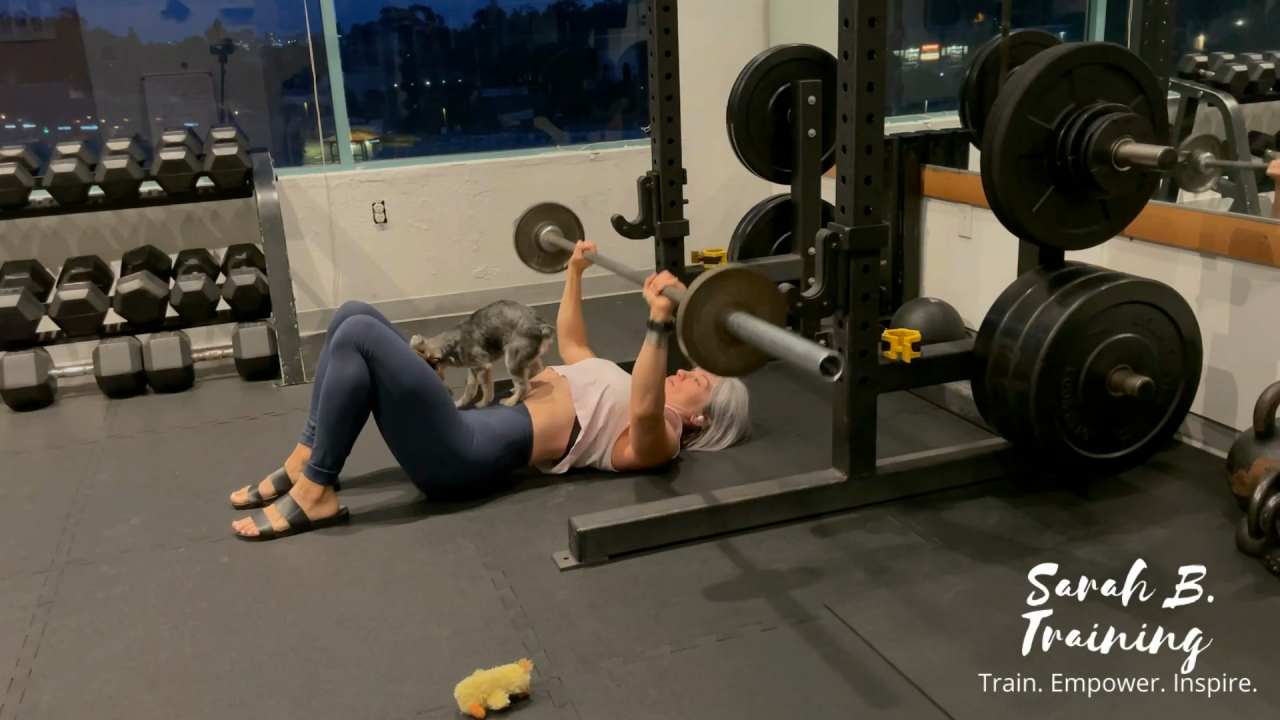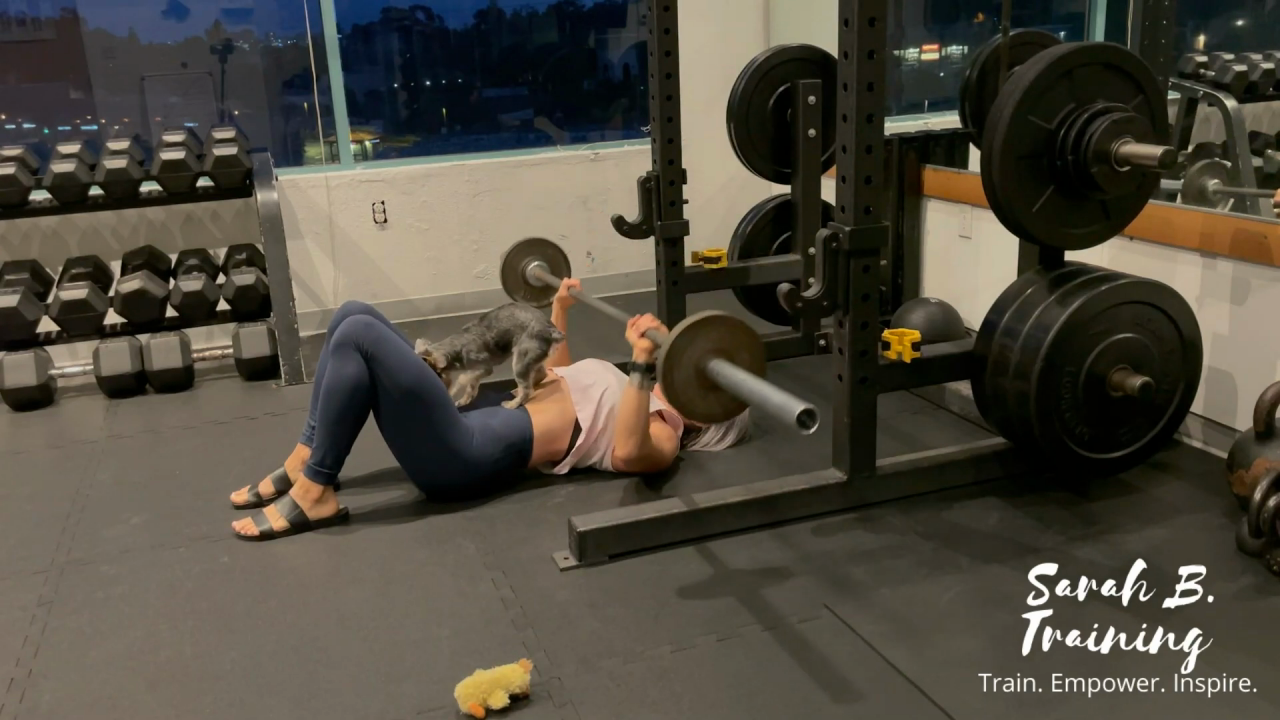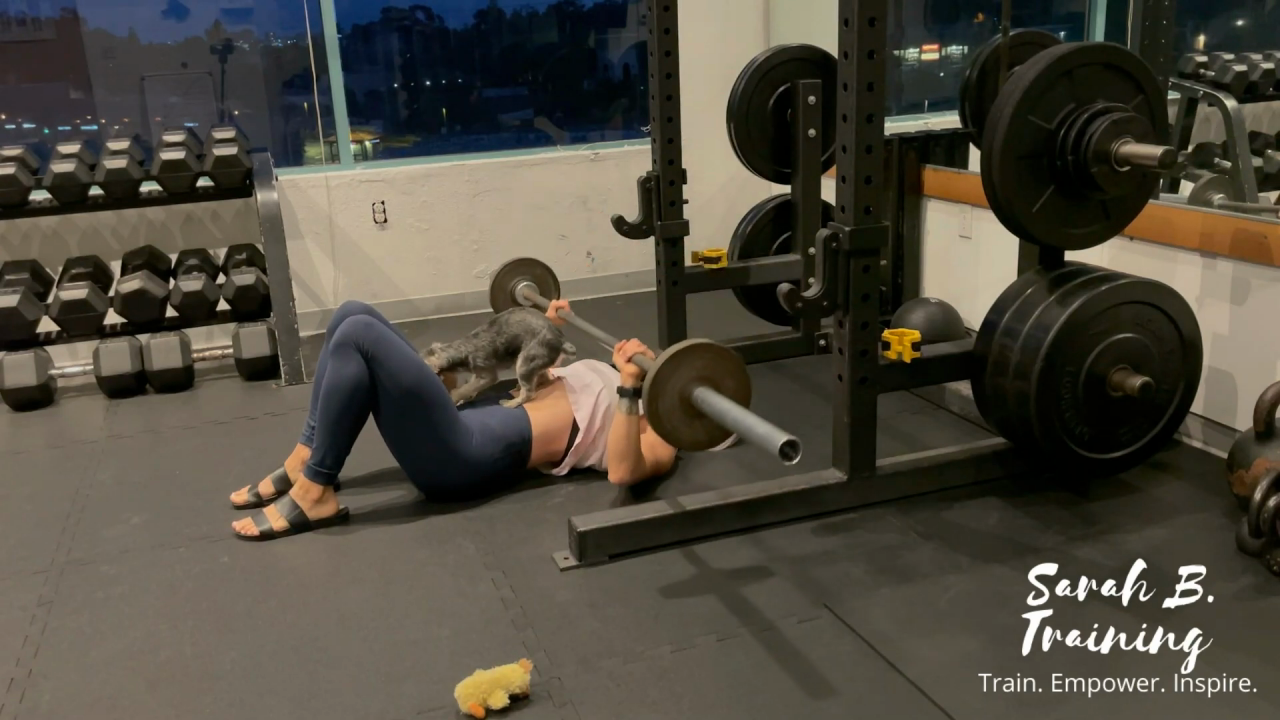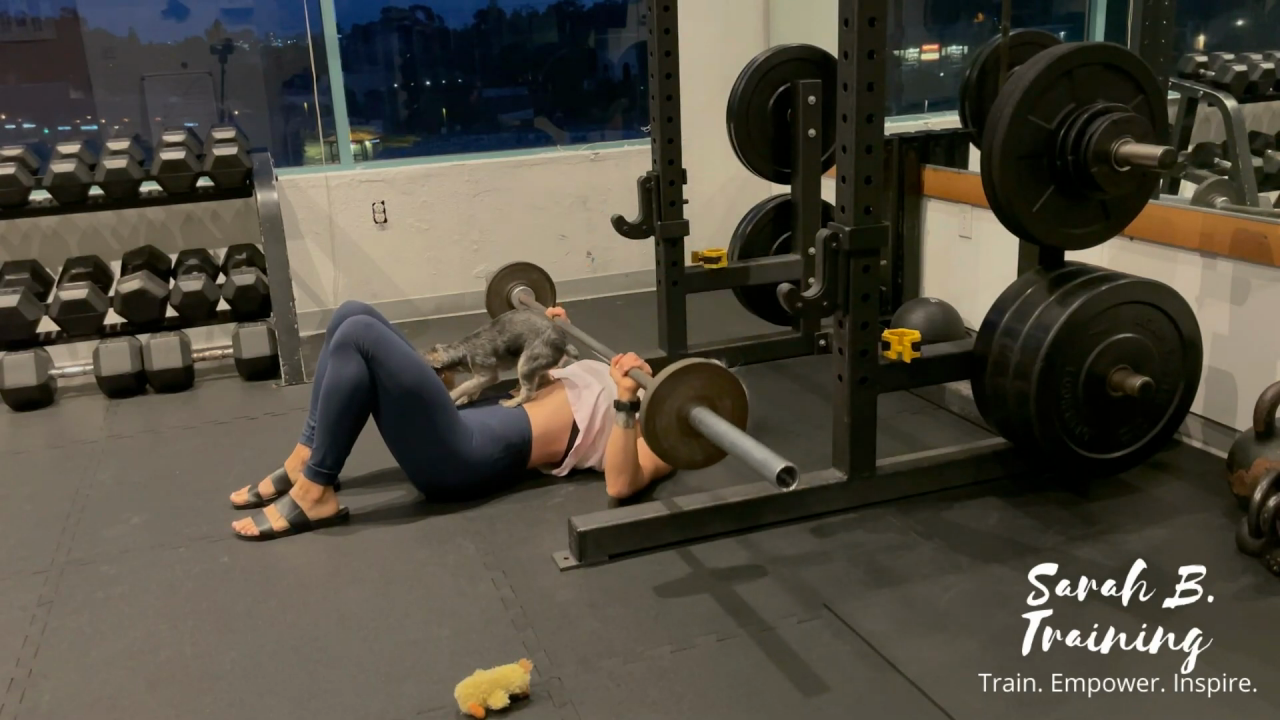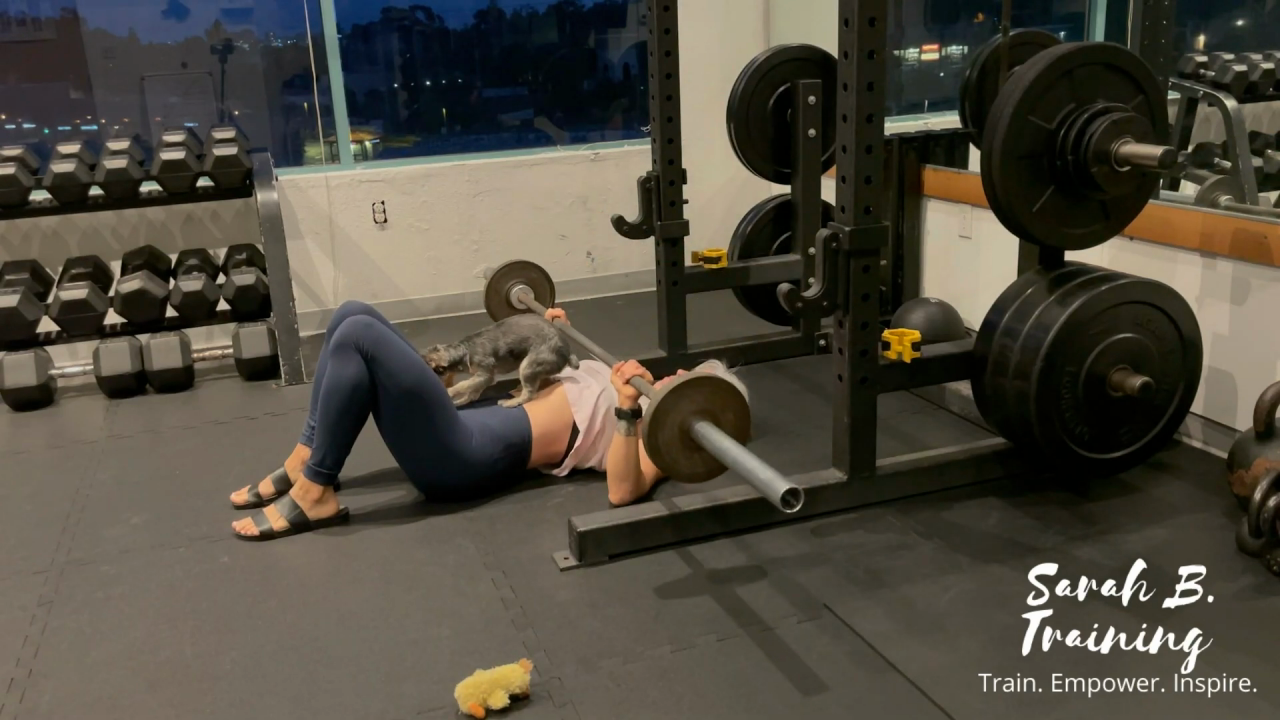
dt=0.2s
person 1, frame 1
left shoulder: (657, 441)
right shoulder: (618, 386)
left elbow: (644, 409)
right elbow: (569, 341)
left wrist: (661, 321)
right wrist: (575, 272)
left hip: (465, 455)
right hip: (469, 419)
left knee: (359, 333)
right knee: (353, 314)
left ankle: (315, 495)
right ankle: (303, 464)
person 1, frame 2
left shoulder: (659, 441)
right shoulder: (627, 399)
left elbow: (629, 449)
right elbow: (555, 369)
left wrist: (644, 362)
right wrist: (560, 306)
left hip: (466, 457)
right hip: (468, 420)
left knee: (359, 333)
right knee: (354, 313)
left ankle: (314, 494)
right ankle: (302, 464)
person 1, frame 3
left shoulder: (656, 443)
right shoulder: (632, 415)
left elbow: (622, 473)
left wrist: (629, 388)
left hip: (464, 456)
right hip: (462, 423)
left knee: (357, 335)
right knee: (353, 316)
left ankle: (313, 495)
right ankle: (301, 465)
person 1, frame 4
right shoulder: (635, 406)
left elbow: (621, 485)
left wrist: (628, 402)
left hip: (465, 457)
right hip: (469, 420)
left knee: (358, 334)
right knee: (353, 315)
left ankle: (313, 495)
right ankle: (299, 466)
person 1, frame 5
right shoulder: (644, 399)
left elbow: (623, 493)
left wrist: (630, 408)
left hip: (466, 457)
right hip: (470, 421)
left knee: (359, 335)
right knee: (354, 314)
left ankle: (315, 495)
right ankle: (303, 465)
